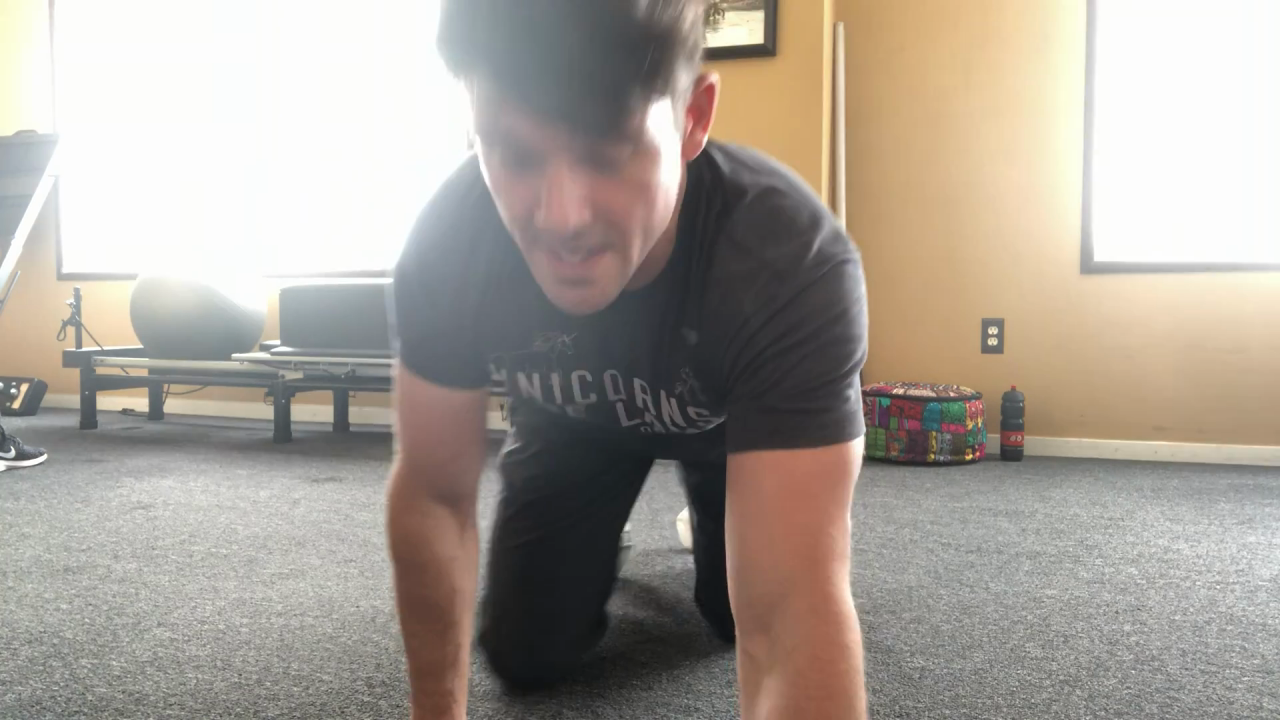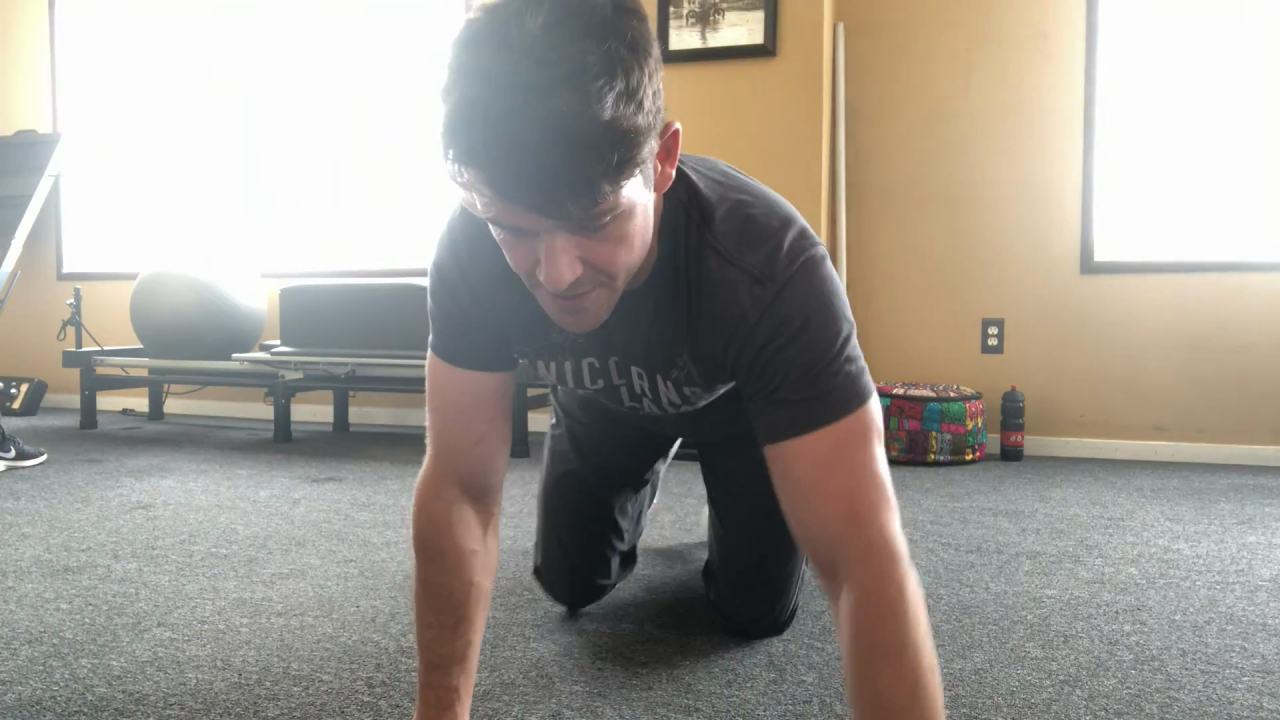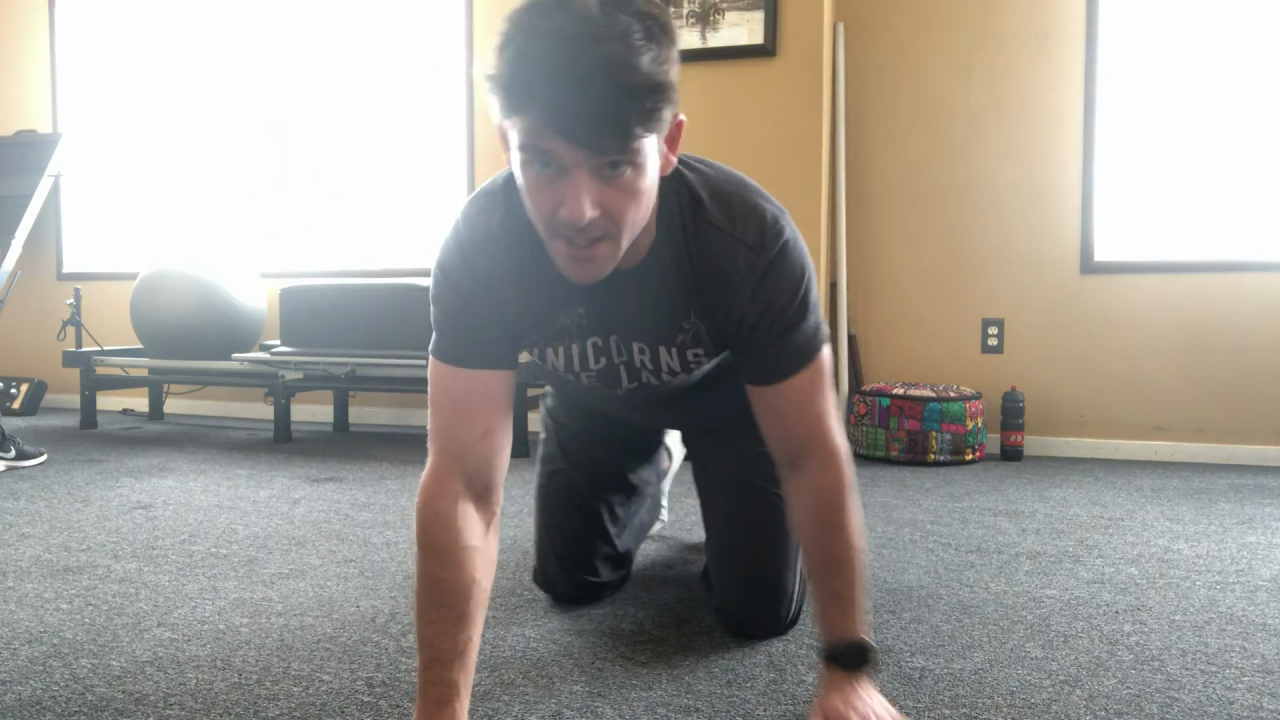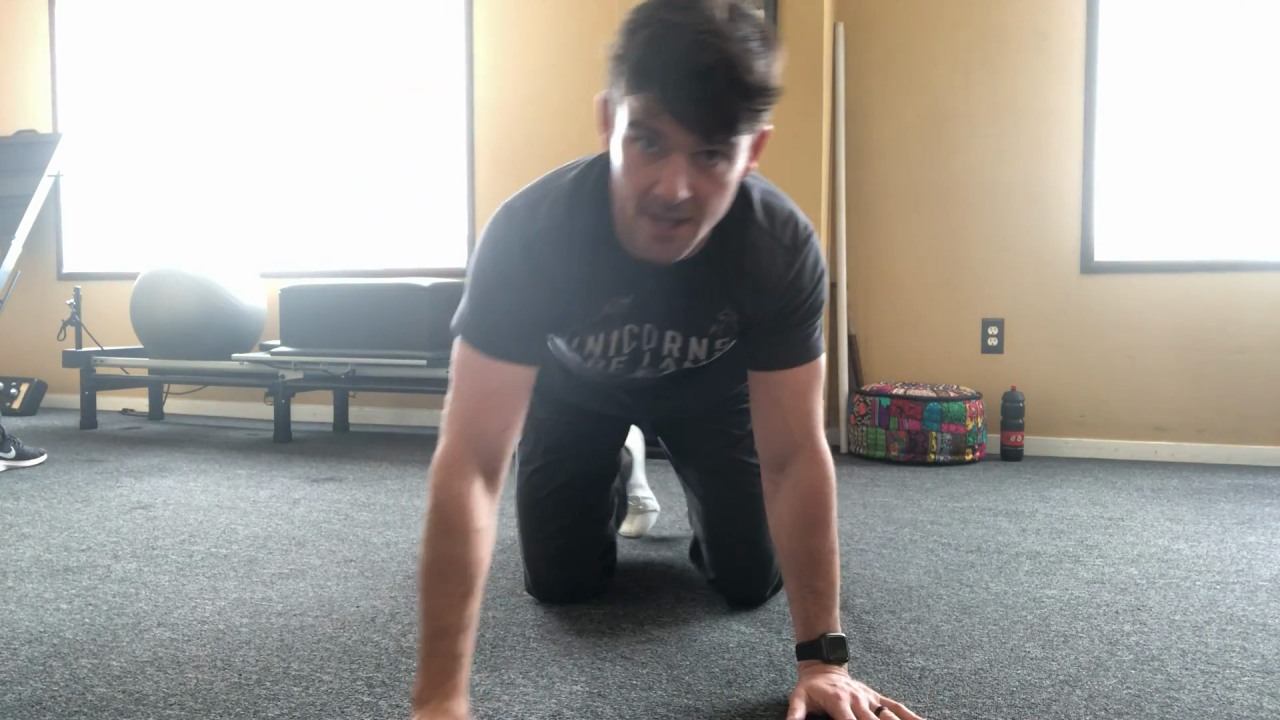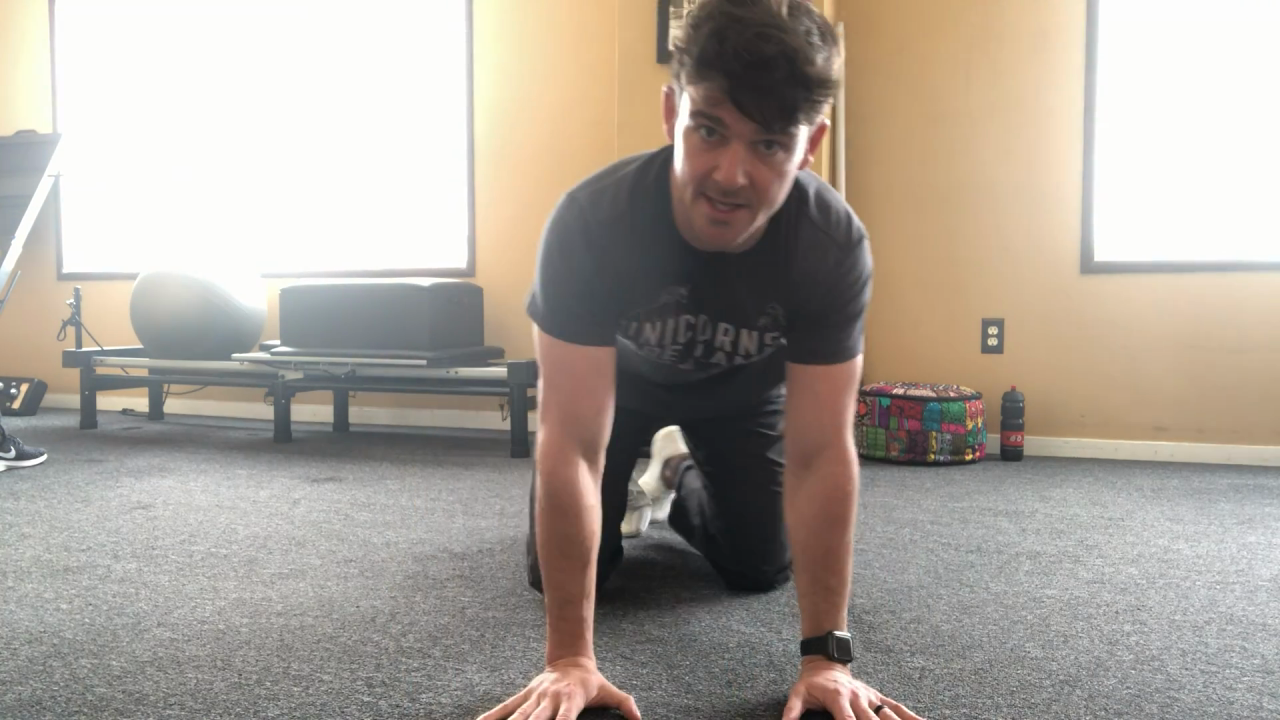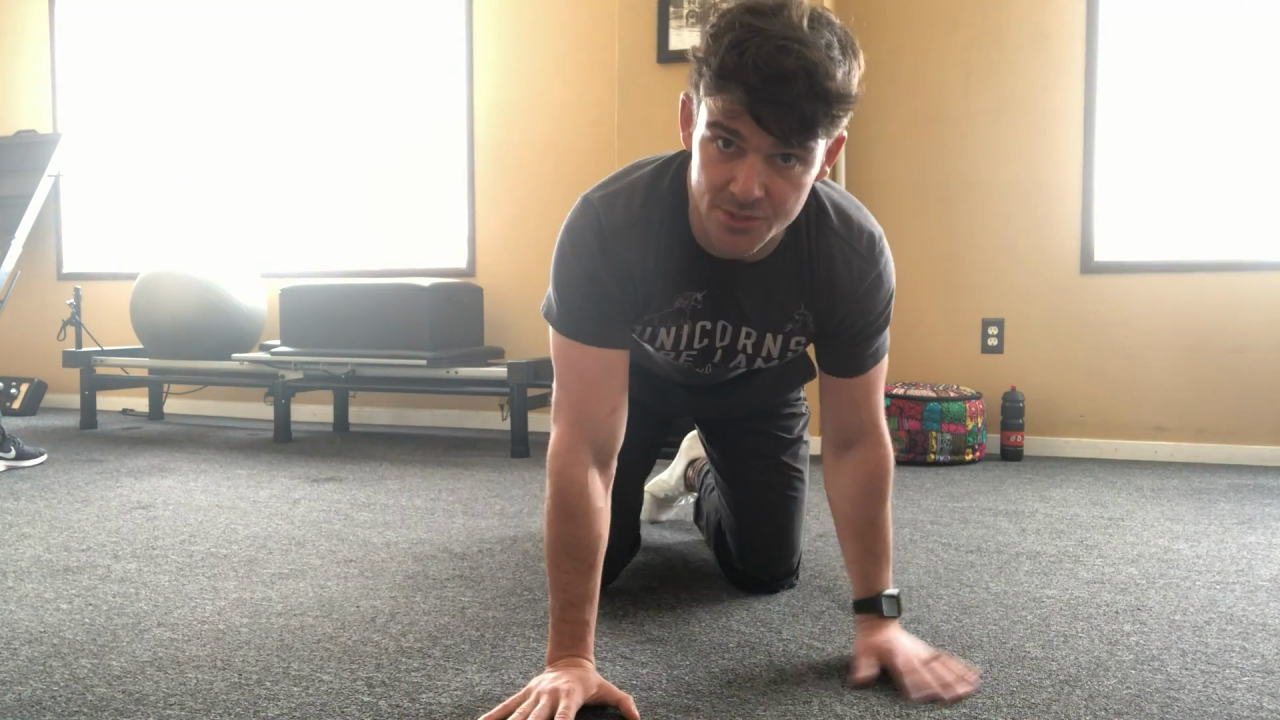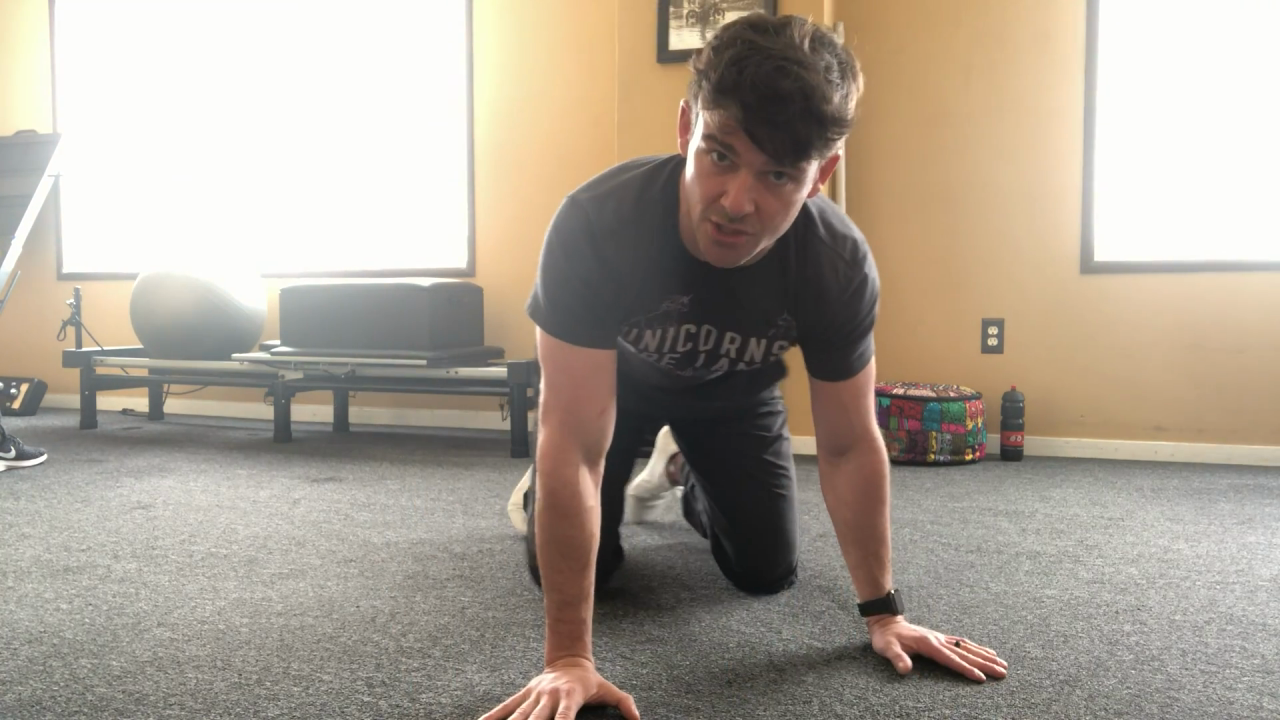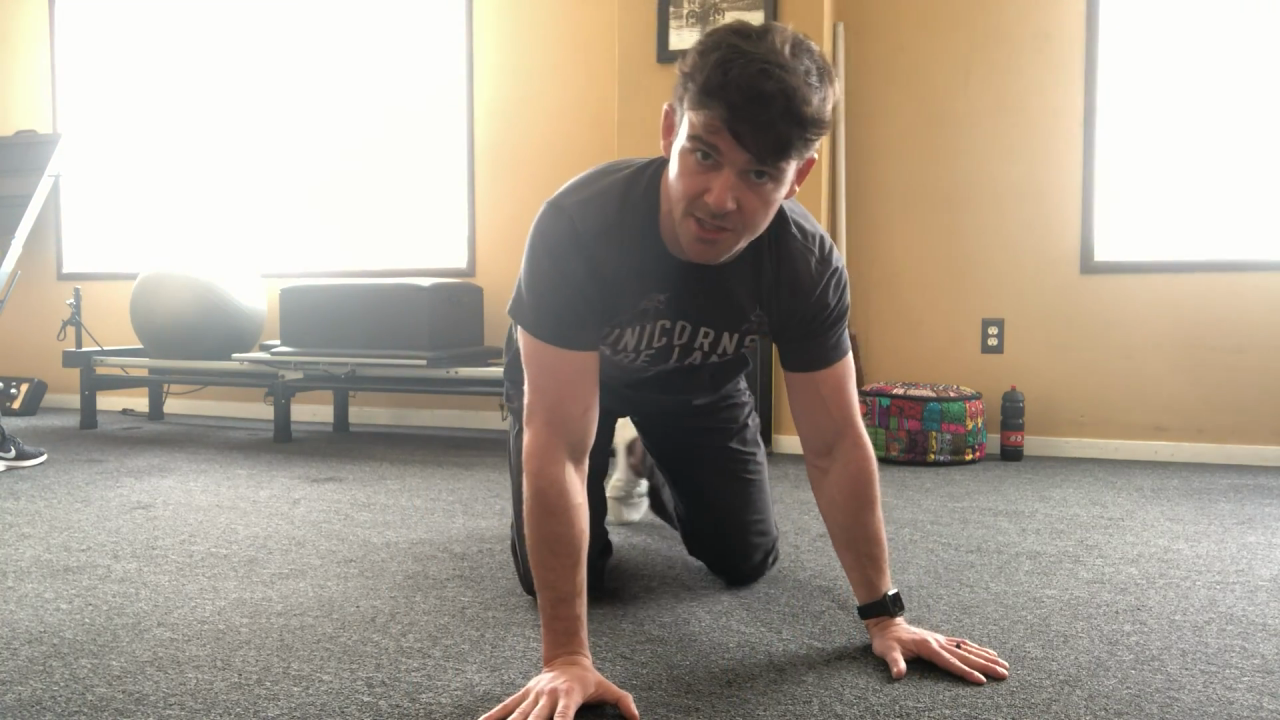
dt=0.3s
person 1, frame 1
left shoulder: (793, 260)
right shoulder: (446, 242)
left elbow: (789, 615)
right elbow: (434, 492)
left hip: (734, 419)
right hip: (570, 423)
left knee: (741, 619)
right knee: (525, 658)
left ankle: (719, 516)
right ankle: (589, 539)
person 1, frame 2
left shoulder: (771, 266)
right shoulder: (471, 253)
left elbow: (863, 562)
right elbow: (460, 489)
left hip: (744, 400)
right hip: (605, 401)
left knee: (756, 613)
right knee: (573, 583)
left ankle: (731, 499)
right ankle: (643, 477)
person 1, frame 3
left shoulder: (750, 240)
right shoulder: (479, 247)
left elbow: (814, 458)
right elbow: (461, 487)
left hip: (729, 390)
right hip: (593, 399)
left knee: (758, 612)
right knee: (570, 582)
left ankle: (734, 506)
right ankle: (647, 478)
person 1, frame 4
left shoulder: (781, 246)
right shoulder: (530, 231)
left elbow: (795, 456)
right elbow: (469, 465)
left wrist: (821, 656)
left hip: (710, 384)
right hip: (574, 384)
left knee: (749, 583)
right knee: (560, 580)
left ankle: (683, 479)
right ankle: (613, 483)
person 1, frame 5
left shoulder: (834, 244)
right shoulder: (593, 220)
left elbow: (820, 453)
right elbow: (571, 446)
left wrist: (825, 654)
right wrist: (568, 661)
left hip: (740, 385)
right hip: (615, 376)
left knee: (760, 569)
right knee: (560, 573)
left ankle: (679, 476)
right ankle: (632, 485)
person 1, frame 6
left shoulder: (856, 253)
right shoulder: (608, 225)
left elbow: (859, 440)
right elbow: (588, 447)
left wrist: (876, 613)
right wrist: (569, 658)
left hip: (761, 387)
right hip: (638, 372)
left knee: (766, 572)
right knee: (598, 556)
left ankle: (701, 477)
right ankle: (650, 480)
person 1, frame 7
left shoulder: (838, 262)
right shoulder: (596, 224)
left elbow: (849, 447)
right elbow: (575, 447)
left wrist: (882, 611)
right wrist: (569, 658)
left hip: (734, 387)
right hip: (611, 372)
left knee: (767, 572)
right knee: (568, 570)
left ankle: (686, 472)
right ankle: (544, 484)
person 1, frame 8
left shoulder: (805, 262)
right shoulder: (577, 224)
left elbow: (834, 445)
right elbow: (557, 446)
left wrist: (882, 613)
right wrist: (566, 657)
left hip: (696, 379)
right hip: (560, 368)
left knee: (747, 561)
right knee: (555, 571)
left ankle: (653, 473)
